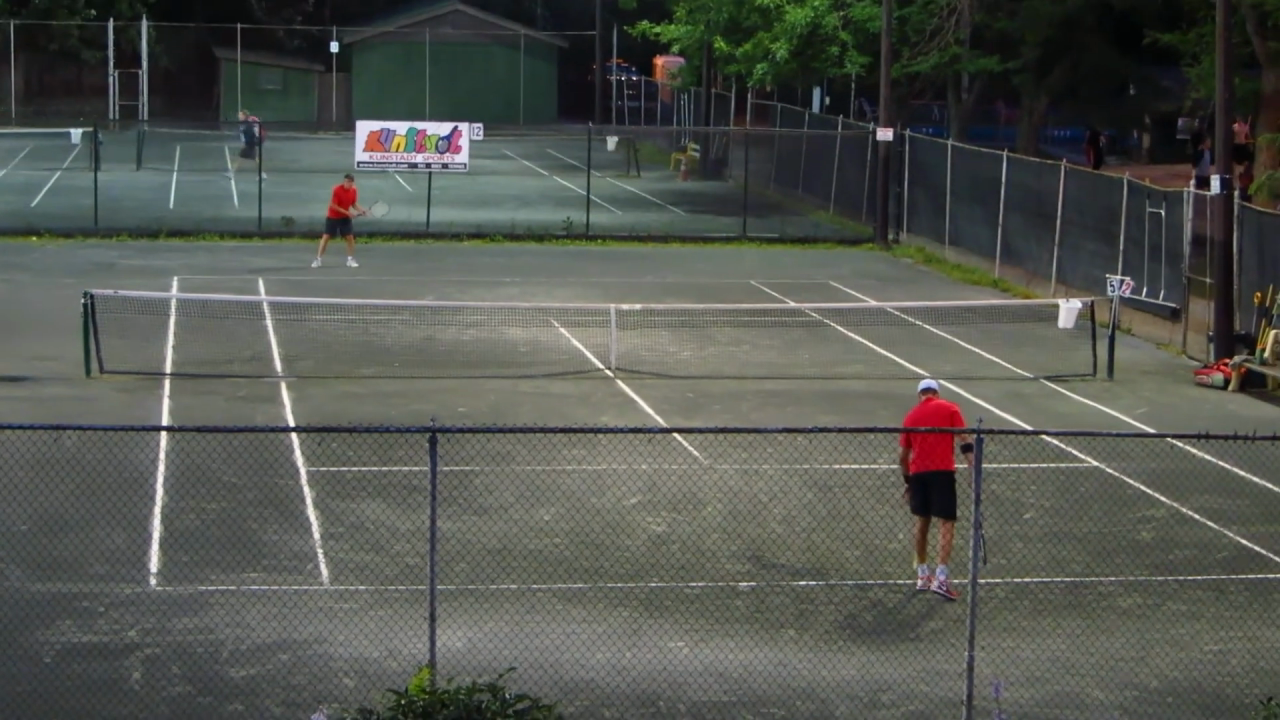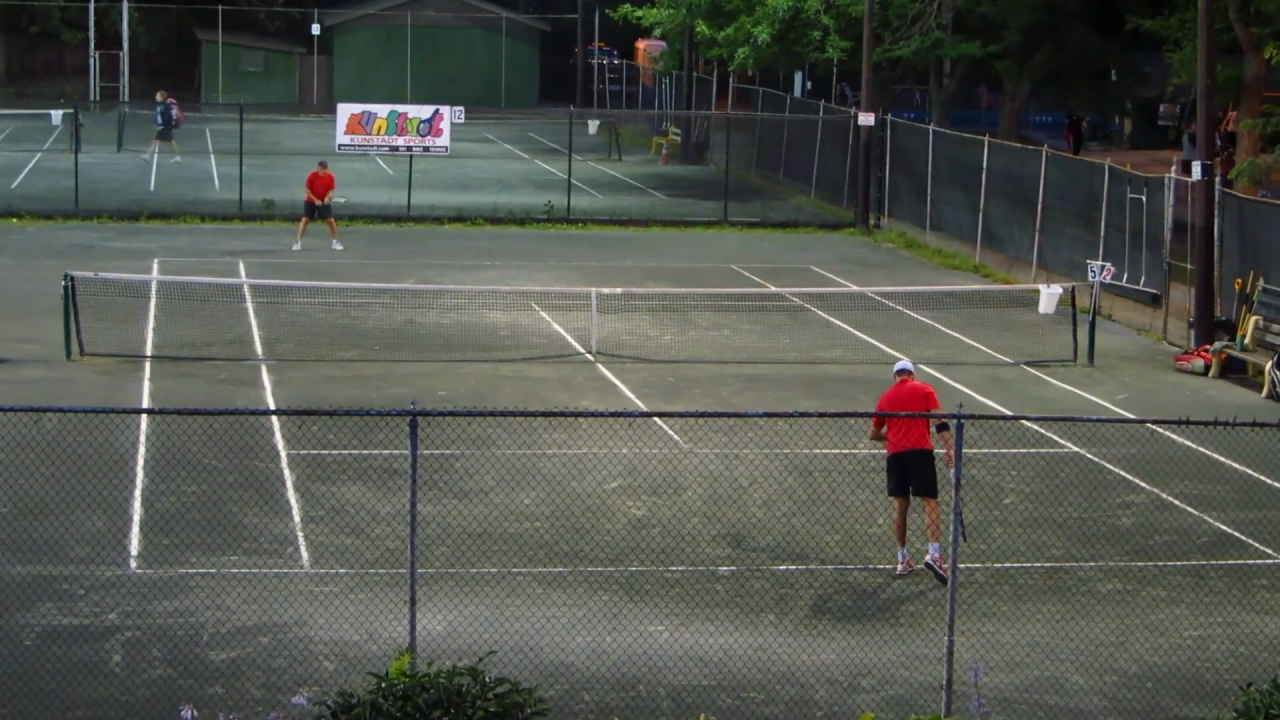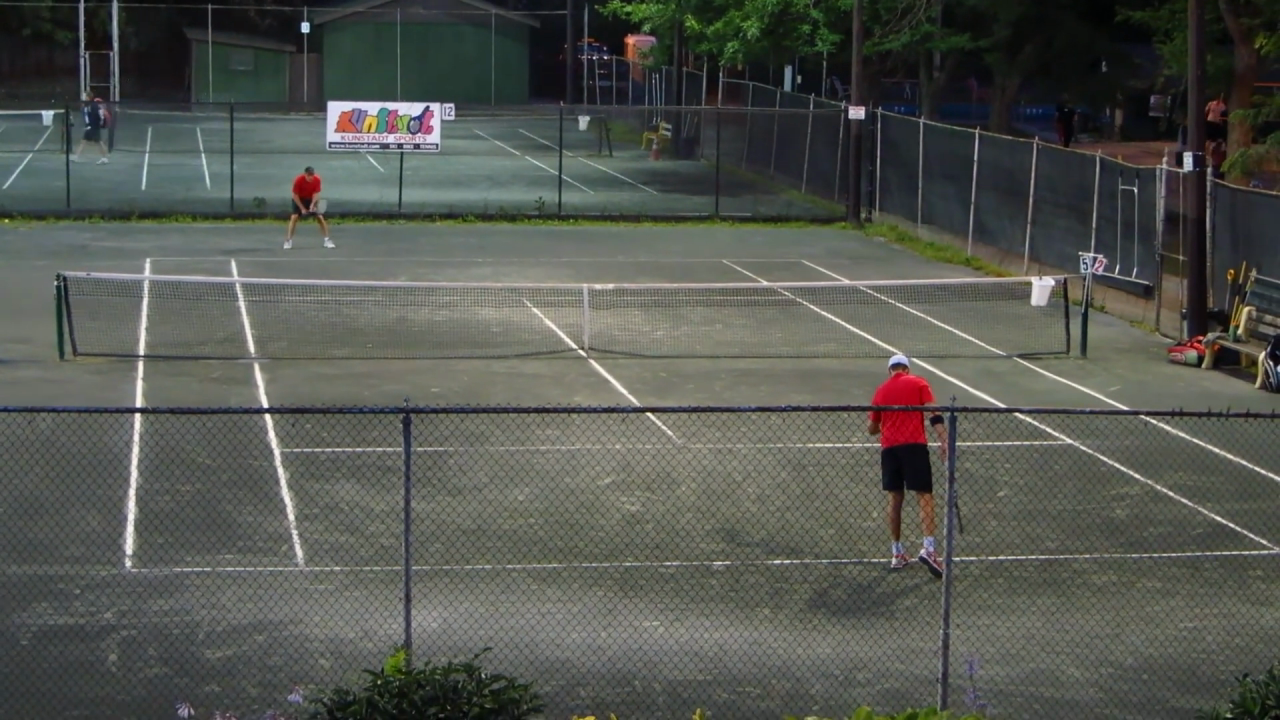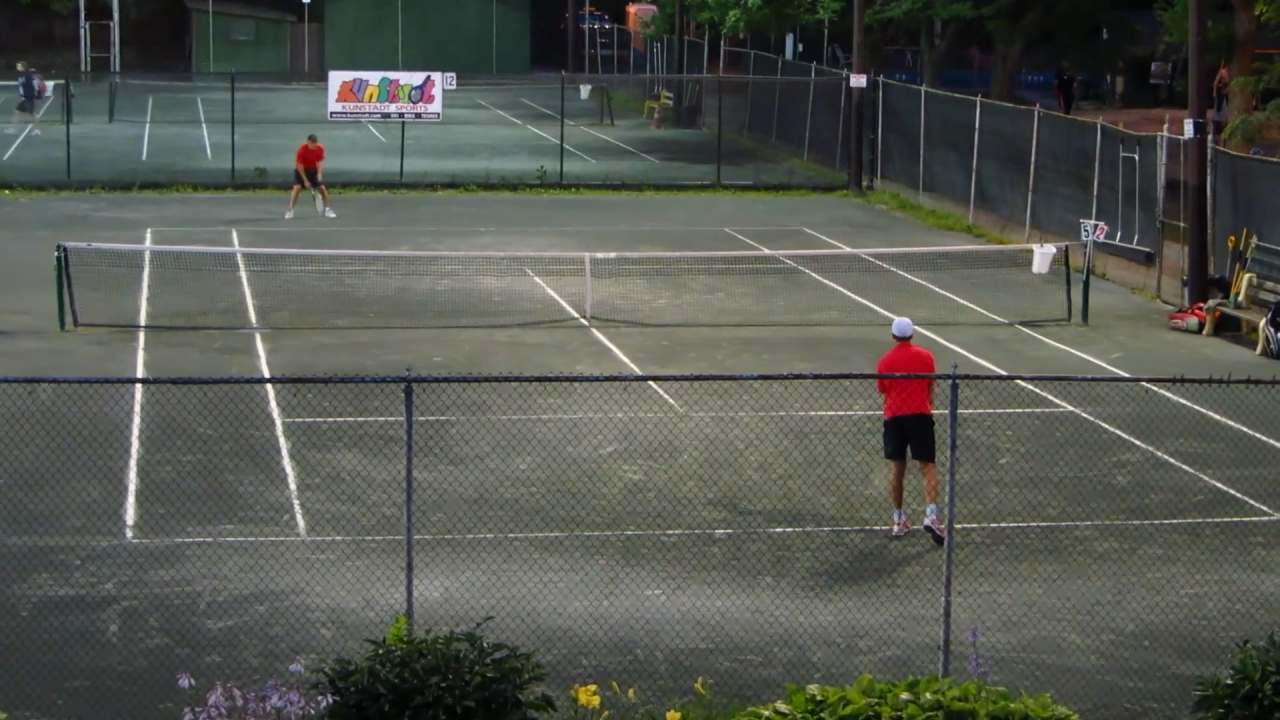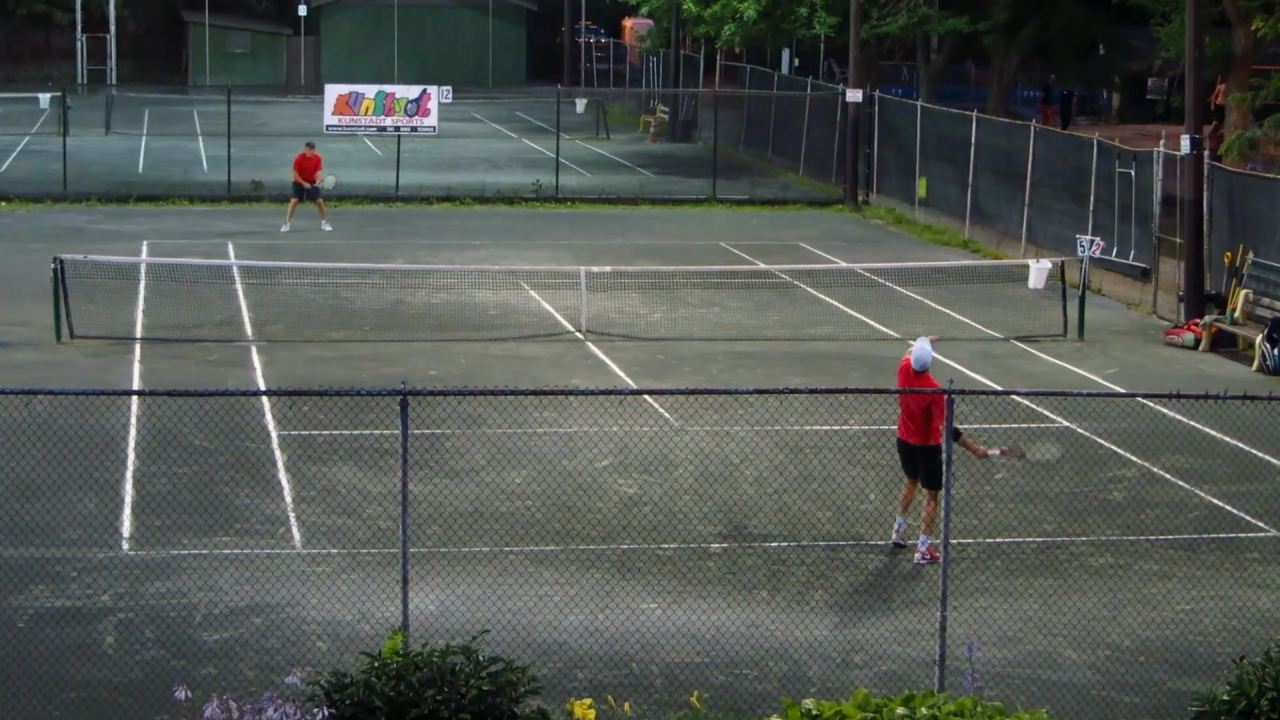
dt=1s
person 1, frame 1
left shoulder: (911, 416)
right shoulder: (949, 408)
left elbow: (903, 456)
right elbow: (964, 441)
left wrist: (907, 482)
right wrist: (974, 469)
left hip: (917, 473)
right hip: (942, 471)
left knee: (922, 523)
right knee: (946, 524)
left ankle: (923, 575)
right ankle: (940, 578)
person 1, frame 2
left shoulder: (886, 397)
right shoulder: (924, 389)
left elbow: (874, 434)
right elbow: (939, 421)
right wrist: (949, 448)
left hip: (895, 454)
right hip: (920, 451)
left knee: (900, 506)
right knee: (930, 503)
left ankle: (902, 559)
right ankle: (933, 554)
person 1, frame 3
left shoulder: (881, 391)
right shoulder: (918, 383)
left elbow: (872, 429)
right elbow: (933, 414)
right wrist: (943, 441)
left hip: (889, 448)
right hip: (914, 445)
left knee: (895, 500)
right knee: (924, 497)
left ankle: (897, 553)
right ankle: (928, 548)
person 1, frame 4
left shoulder: (884, 361)
right shoulder: (925, 356)
right elbow: (929, 392)
left hip: (893, 417)
right hip: (919, 415)
left knee: (897, 469)
right knee: (927, 466)
left ankle: (899, 521)
right ankle: (931, 515)
person 1, frame 5
left shoulder: (904, 371)
right shoulder: (934, 390)
left elbow: (908, 354)
left wrist: (922, 343)
right wrist: (975, 449)
left hip: (904, 441)
right hip: (928, 446)
left knee: (910, 482)
right knee: (932, 495)
left ankle: (898, 530)
right ankle: (923, 548)
